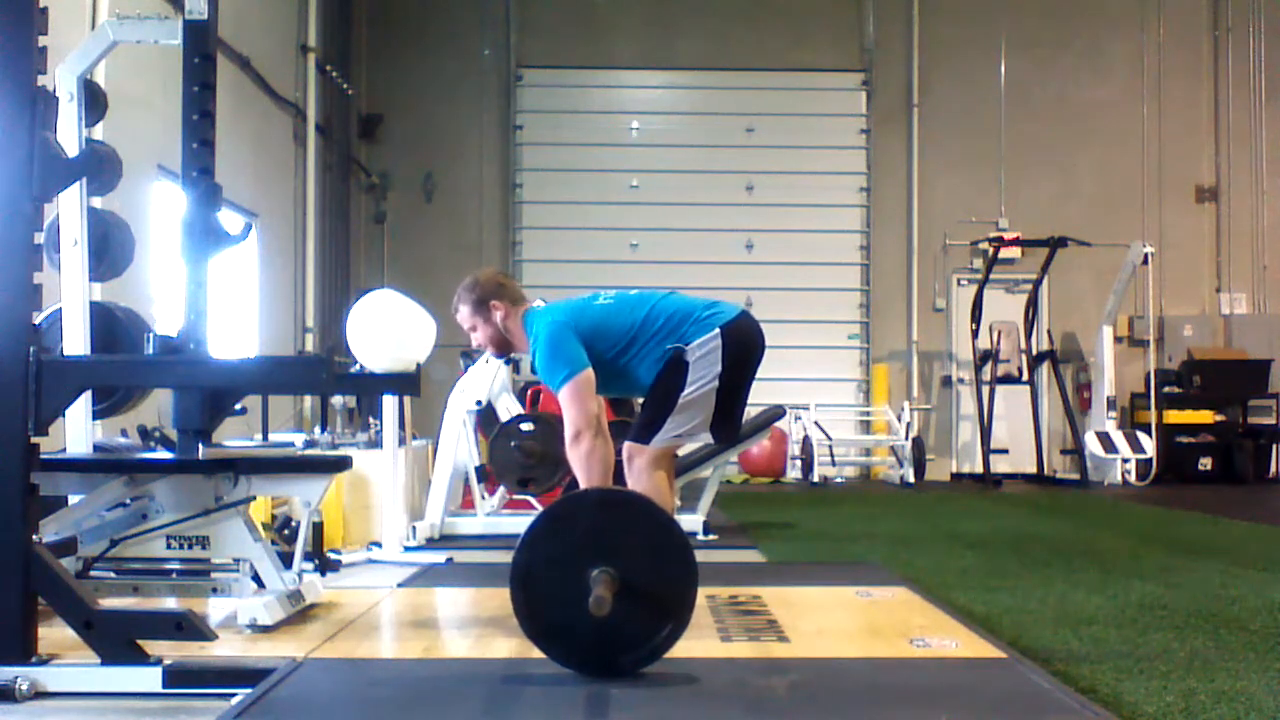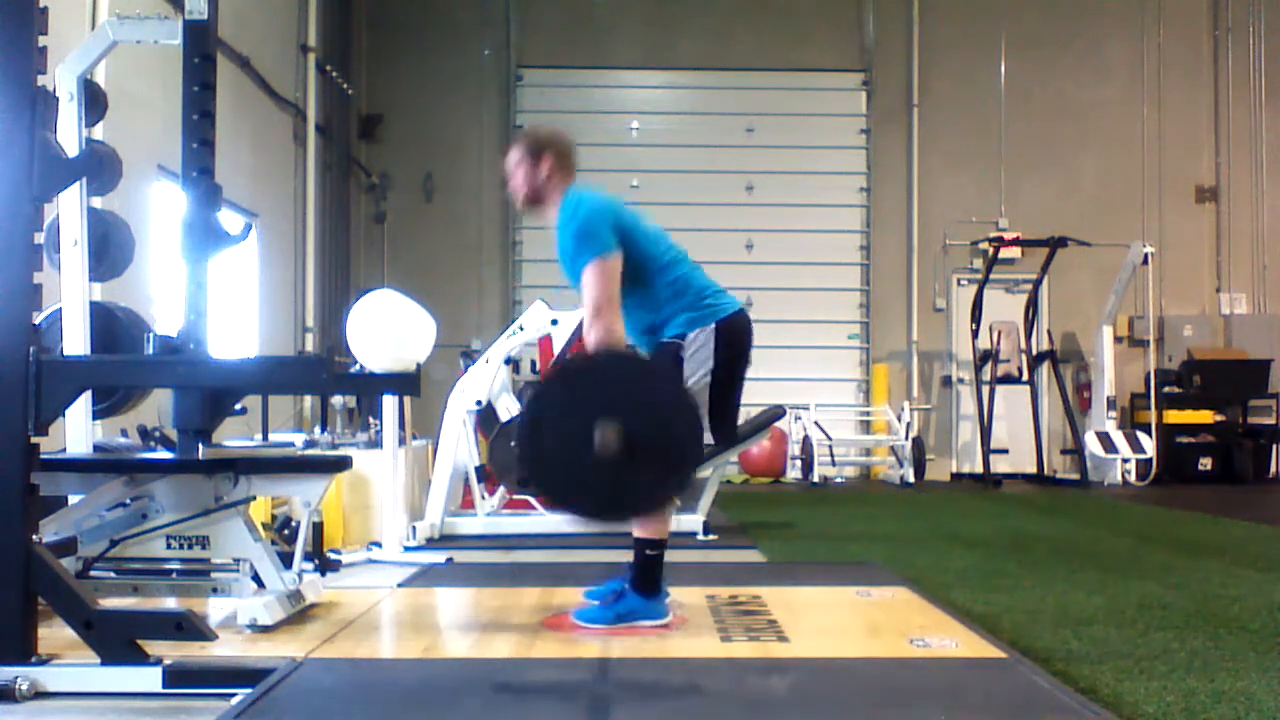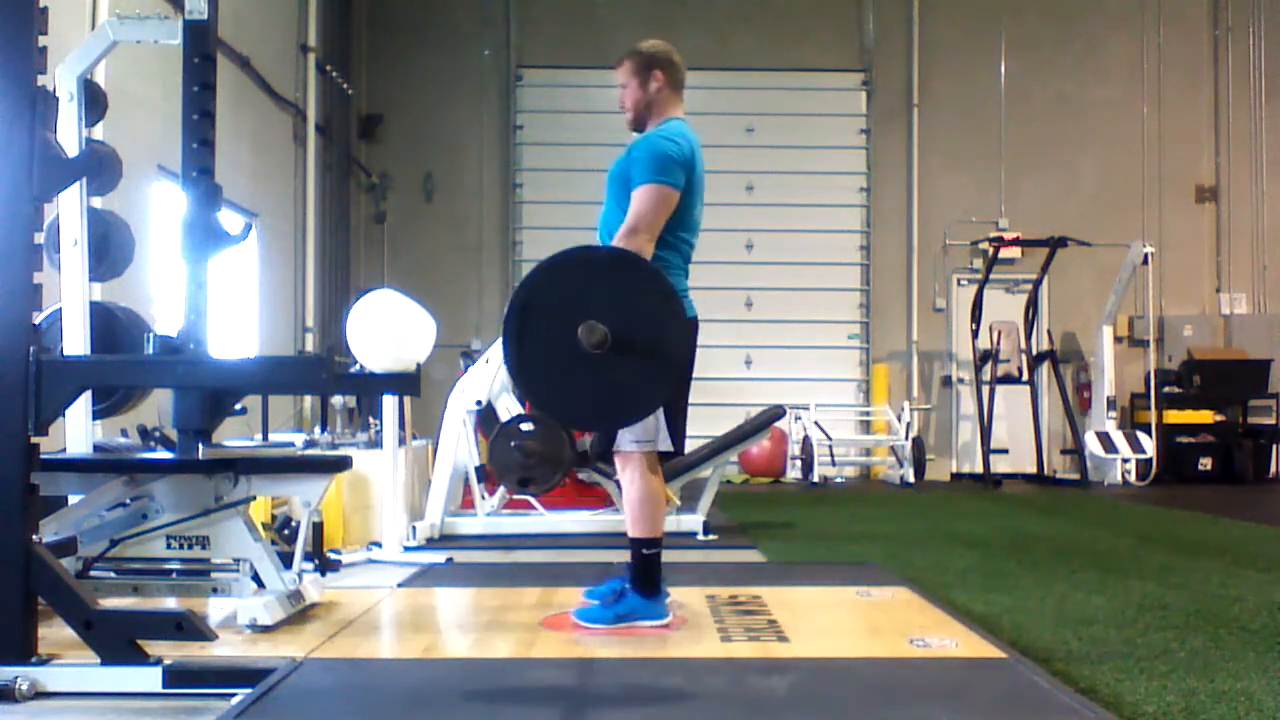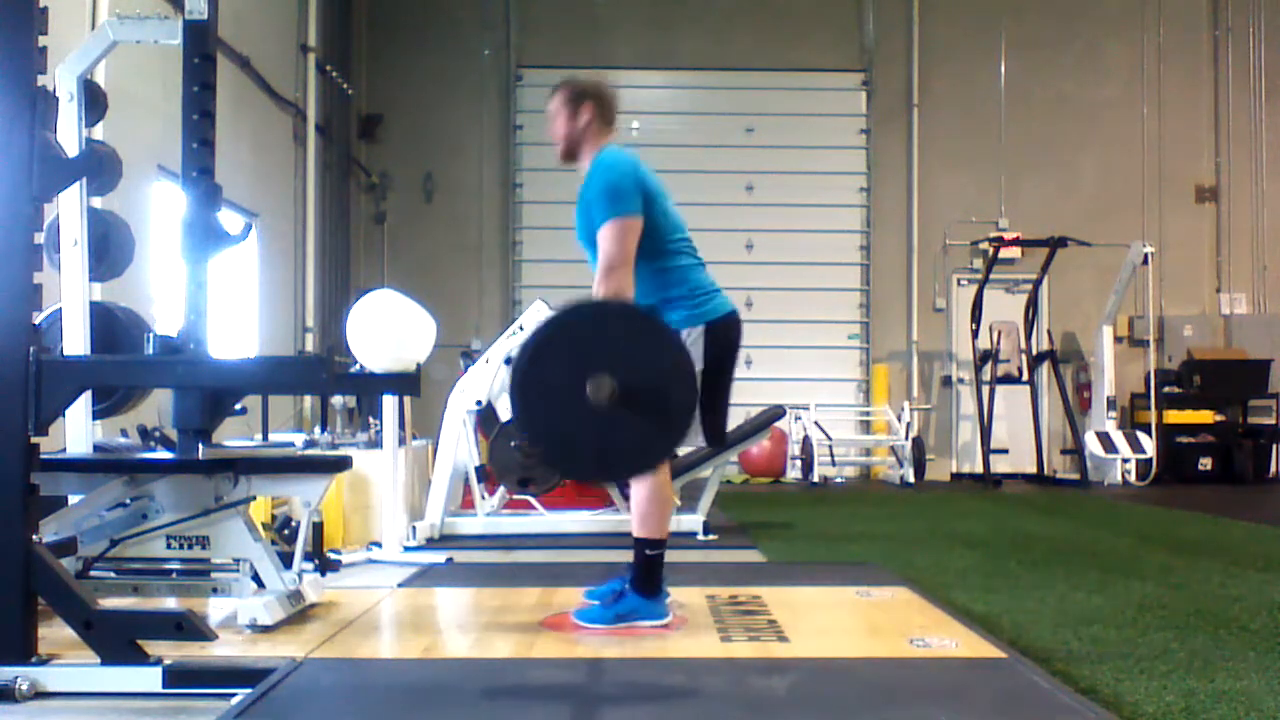
dt=0.5s
person 1, frame 1
left shoulder: (550, 333)
right shoulder: (553, 323)
left elbow: (582, 435)
right elbow: (595, 430)
left hip: (717, 341)
right hip: (726, 335)
left knee: (641, 455)
right knee: (651, 455)
person 1, frame 2
left shoulder: (582, 215)
right shoulder: (582, 212)
left elbow: (602, 313)
right elbow: (604, 312)
left hip: (702, 332)
right hip: (702, 329)
left ankle: (645, 595)
right ankle: (643, 580)
person 1, frame 3
left shoulder: (662, 144)
right shoulder: (672, 145)
left elbow: (637, 236)
left knee: (635, 456)
right knee: (637, 455)
left ankle: (645, 595)
right ankle: (642, 579)
person 1, frame 4
left shoulder: (608, 172)
right shoulder: (614, 170)
left elbow: (615, 275)
right elbow: (620, 271)
left hip: (689, 325)
right hip: (688, 323)
left ankle: (646, 594)
right ankle: (644, 578)
